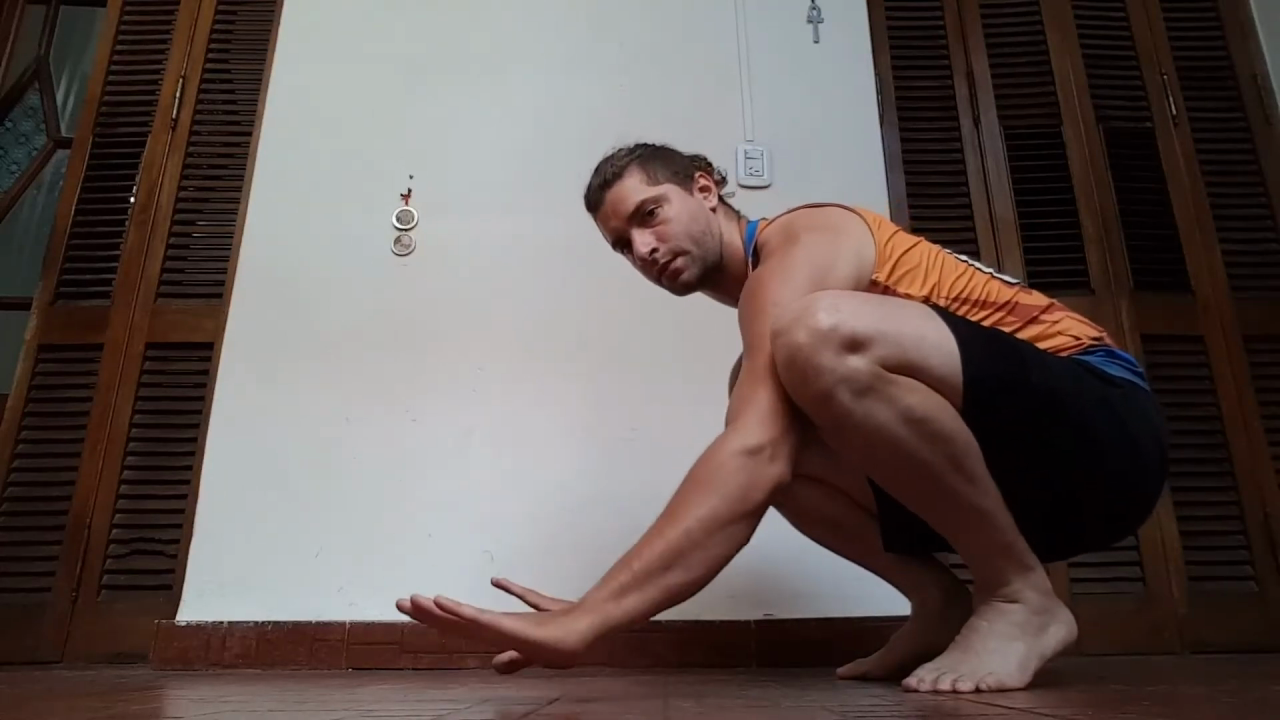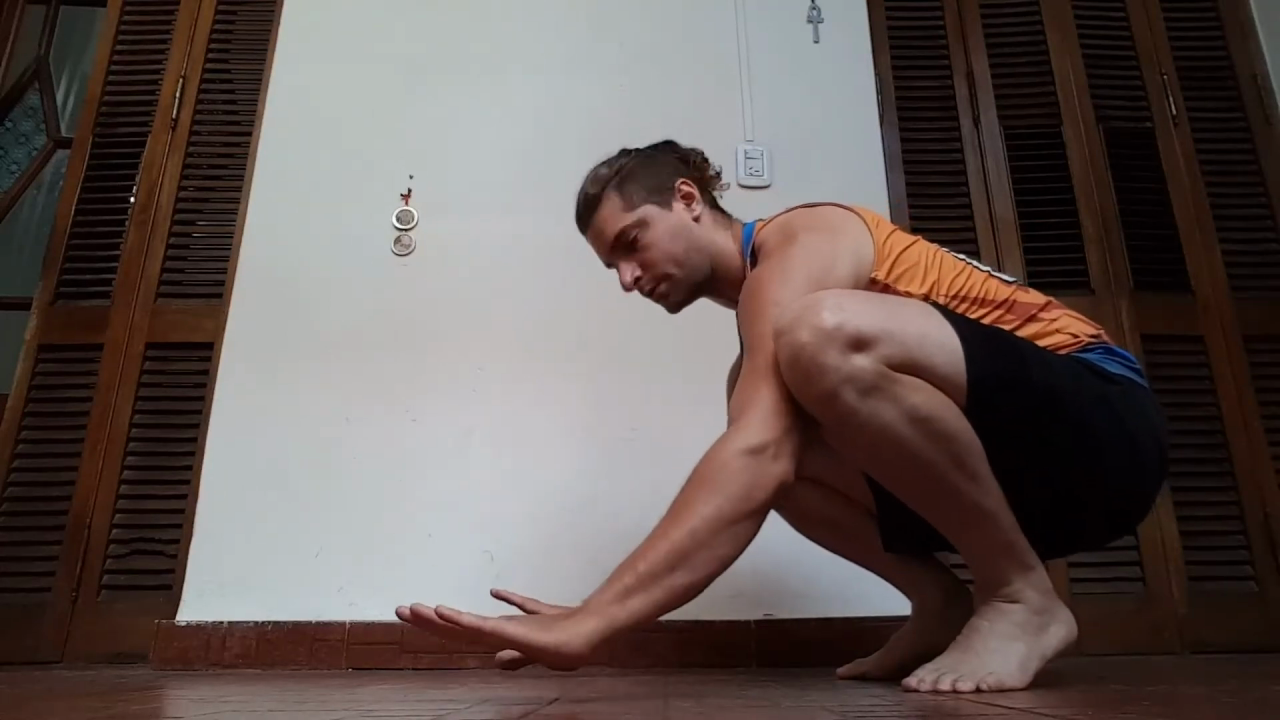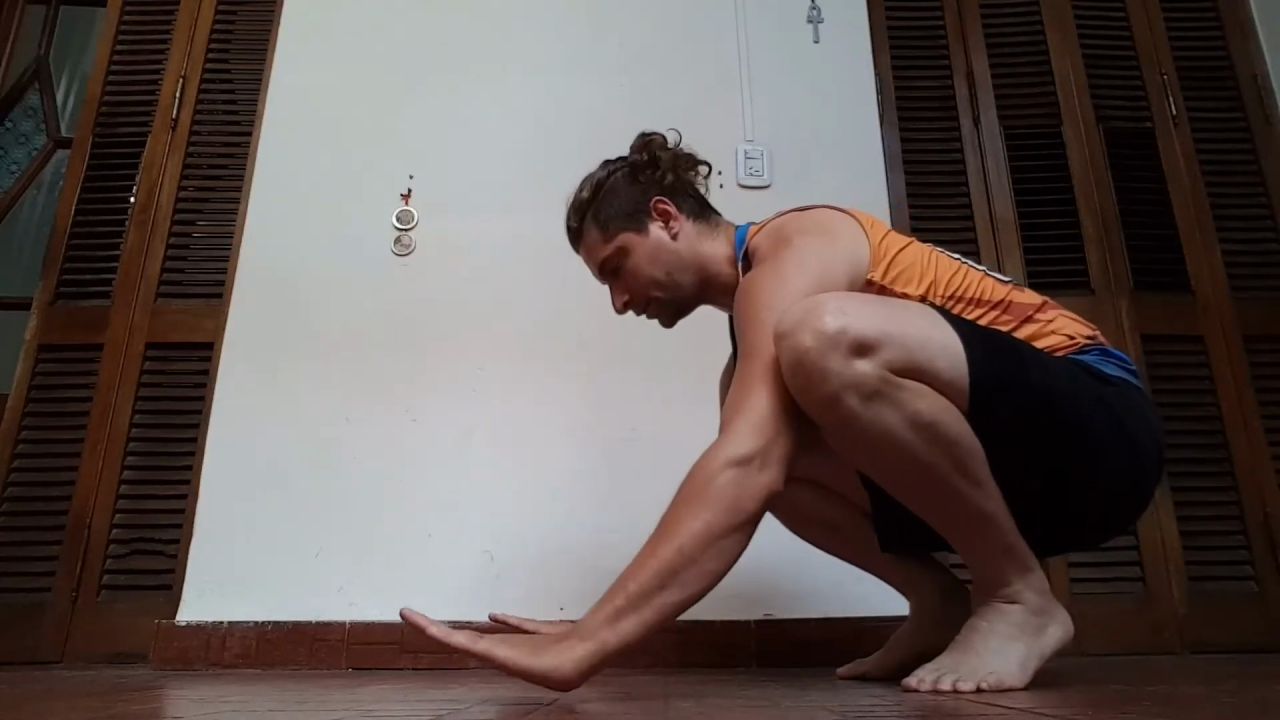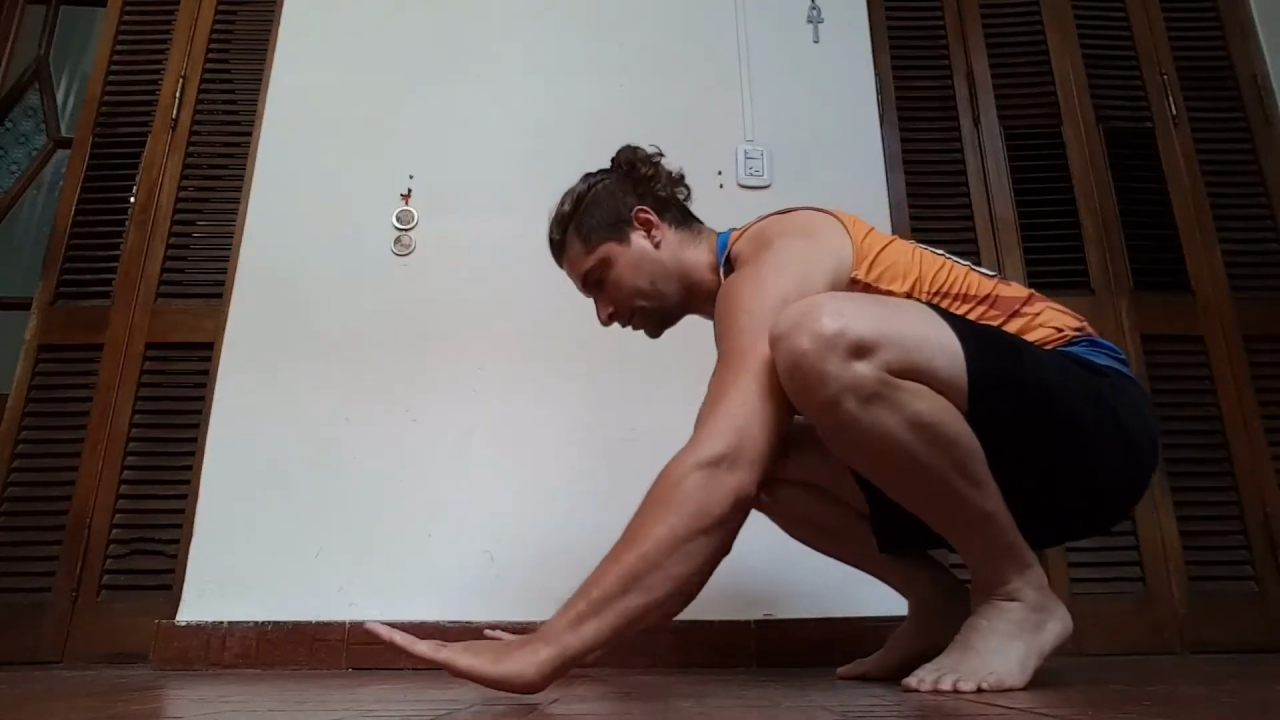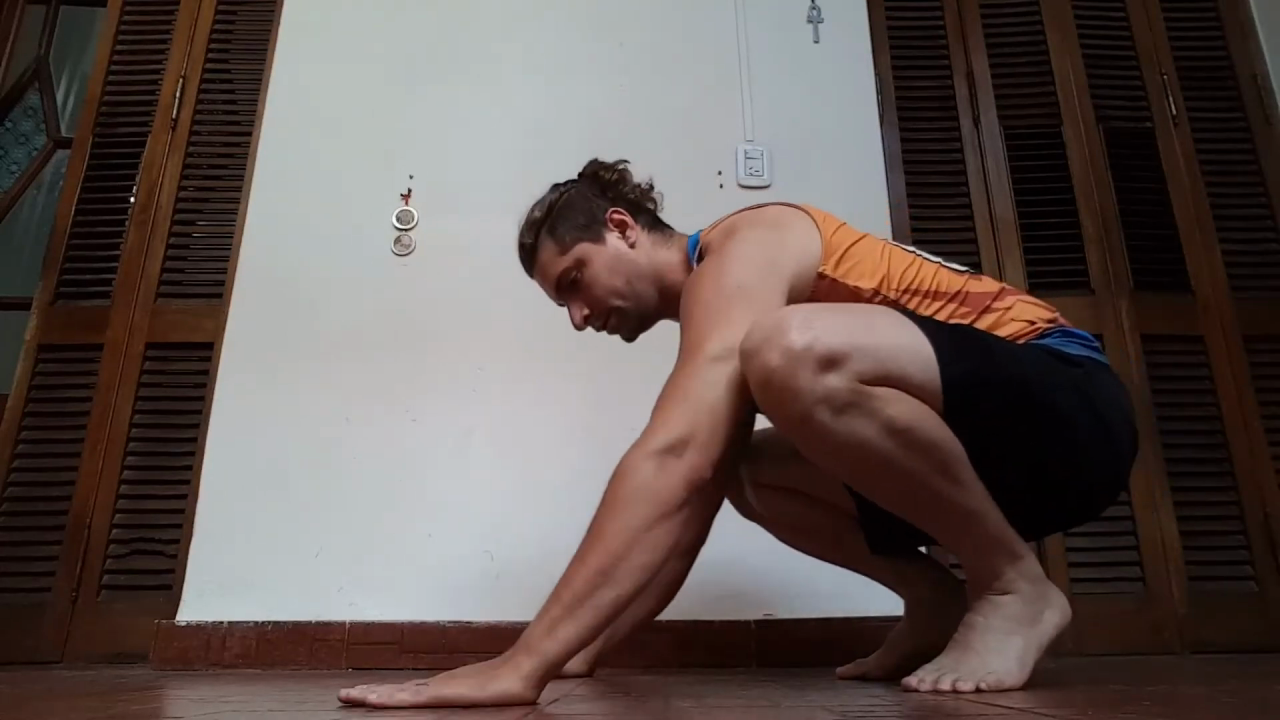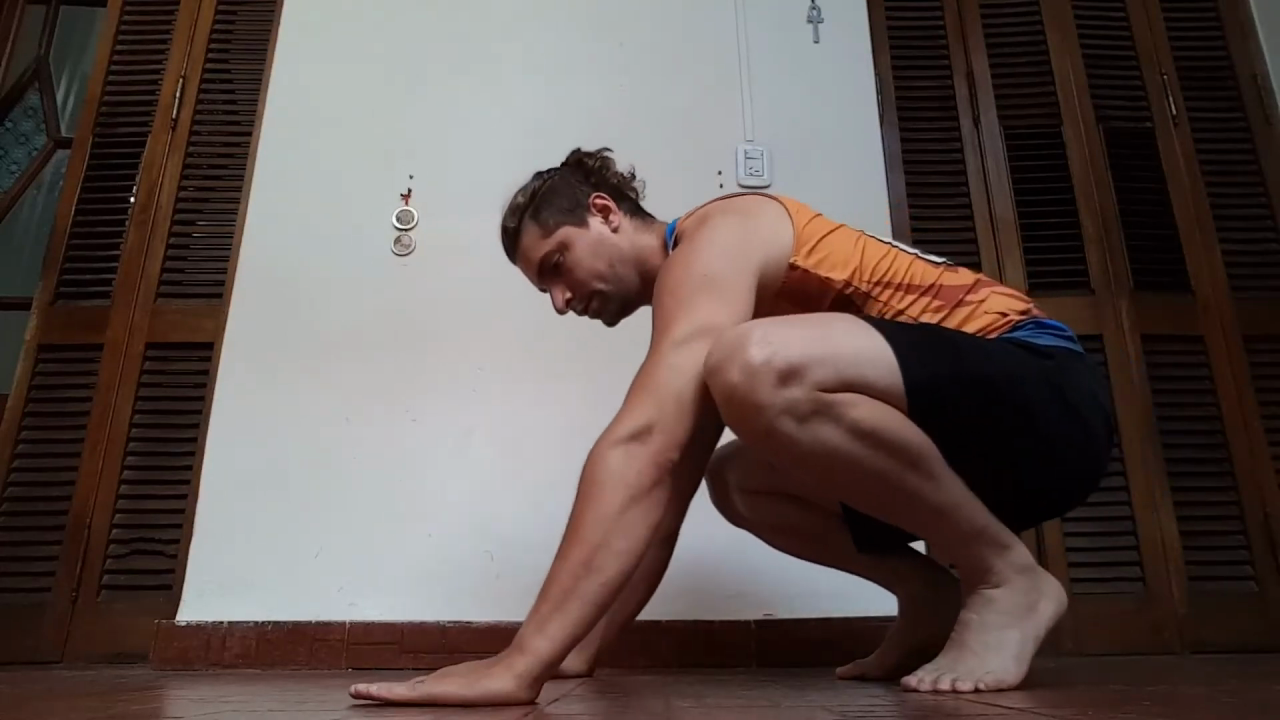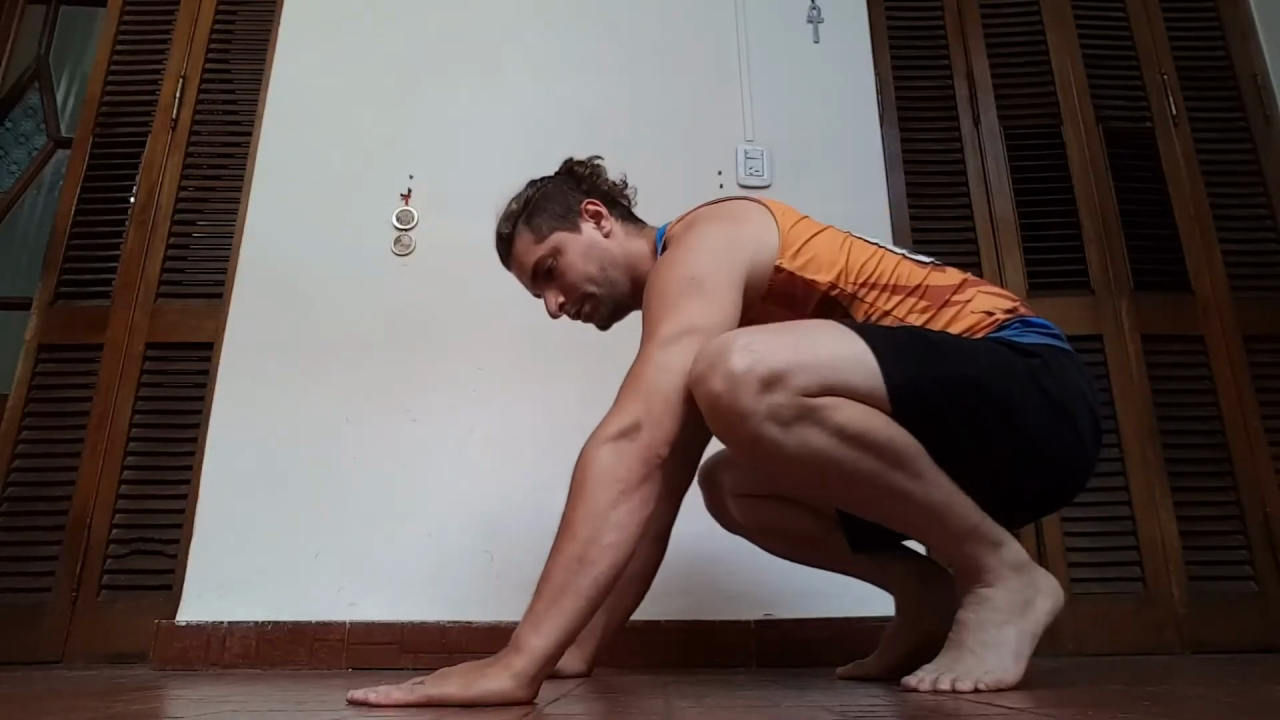
dt=0.2s
person 1, frame 1
left shoulder: (800, 243)
right shoulder: (763, 339)
left elbow: (755, 460)
right elbow: (734, 503)
left wrist: (584, 619)
right wrist: (593, 611)
left hip: (1103, 424)
right hip: (1016, 471)
left knee: (822, 335)
left ankle: (1018, 599)
right ankle: (945, 605)
person 1, frame 2
left shoulder: (796, 246)
right shoulder: (763, 336)
left elbow: (756, 463)
right elbow: (745, 487)
left wrist: (586, 624)
right wrist: (598, 614)
left hip: (1101, 419)
right hip: (1010, 465)
left knee: (824, 333)
left ankle: (1019, 597)
right ankle: (946, 605)
person 1, frame 3
left shoulder: (790, 252)
right shoulder: (759, 331)
left elbow: (746, 471)
right elbow: (745, 474)
left wrist: (583, 645)
right wrist: (602, 627)
left hip: (1098, 422)
right hip: (1018, 465)
left knee: (826, 336)
left ankle: (1018, 598)
right ankle: (946, 605)
person 1, frame 4
left shoulder: (773, 256)
right shoulder: (745, 323)
left elbow: (717, 472)
right elbow: (720, 501)
left wrist: (548, 649)
right wrist: (585, 634)
left hip: (1088, 415)
right hip: (1008, 451)
left knee: (823, 338)
left ankle: (1018, 597)
right ankle: (943, 607)
person 1, frame 5
left shoulder: (739, 252)
right shoulder: (719, 320)
left elbow: (672, 461)
right elbow: (686, 505)
left wrist: (525, 663)
right wrist: (583, 649)
left hip: (1067, 406)
right hip: (990, 436)
left knee: (794, 352)
right knee: (750, 472)
left ankle: (1013, 590)
right ankle: (941, 604)
person 1, frame 6
left shoulder: (717, 237)
right shoulder: (699, 311)
left elbow: (645, 446)
right elbow: (663, 493)
left wrist: (523, 662)
right wrist: (579, 650)
left hip: (1044, 396)
right hip: (970, 424)
left knee: (758, 368)
right knee: (735, 480)
left ankle: (1004, 581)
right ankle: (935, 600)
person 1, frame 7
left shoulder: (704, 240)
right shoulder: (691, 315)
left elbow: (633, 445)
right elbow: (653, 492)
left wrist: (519, 661)
right wrist: (578, 651)
left hip: (1029, 392)
right hip: (962, 429)
left knee: (742, 375)
right knee: (729, 485)
left ankle: (999, 578)
right ankle: (931, 597)
